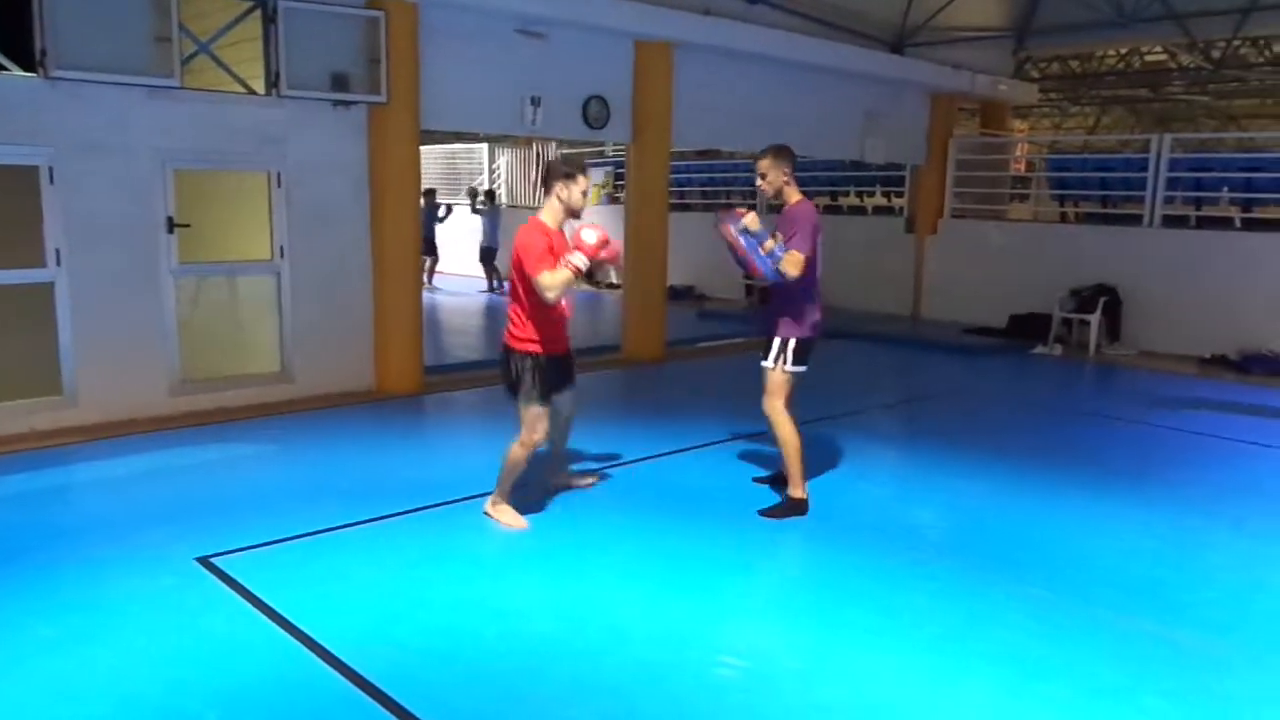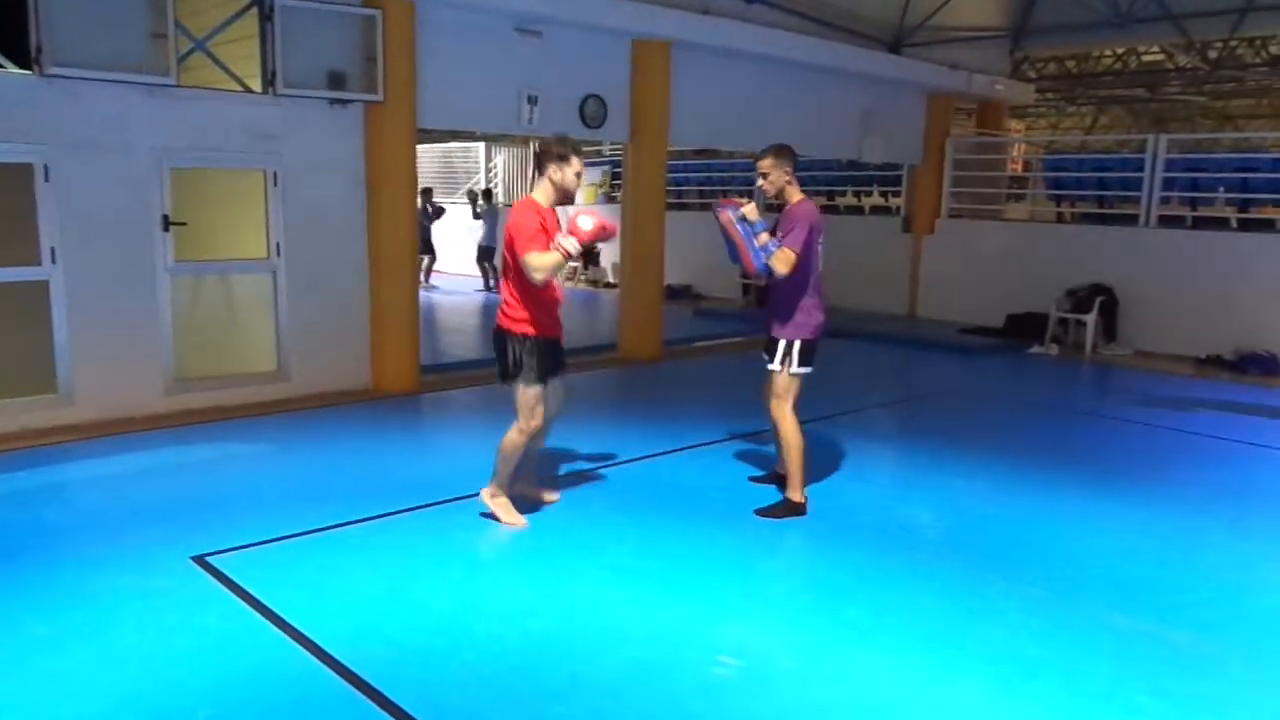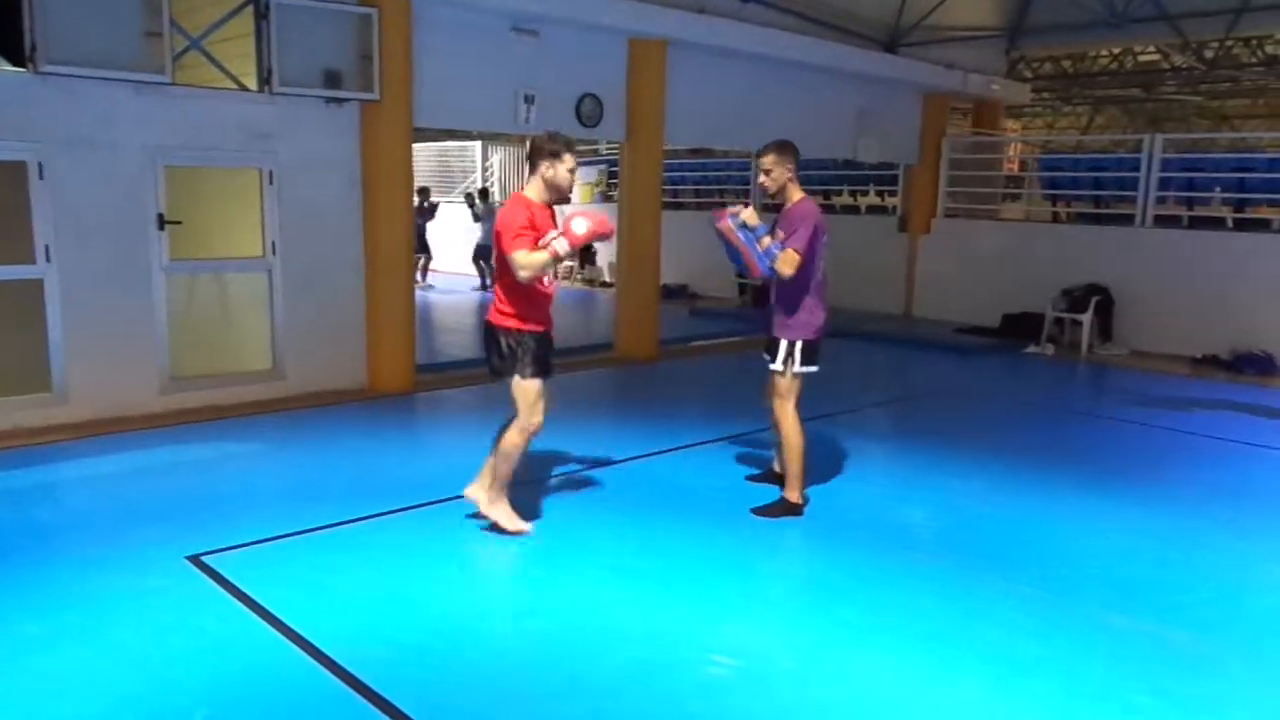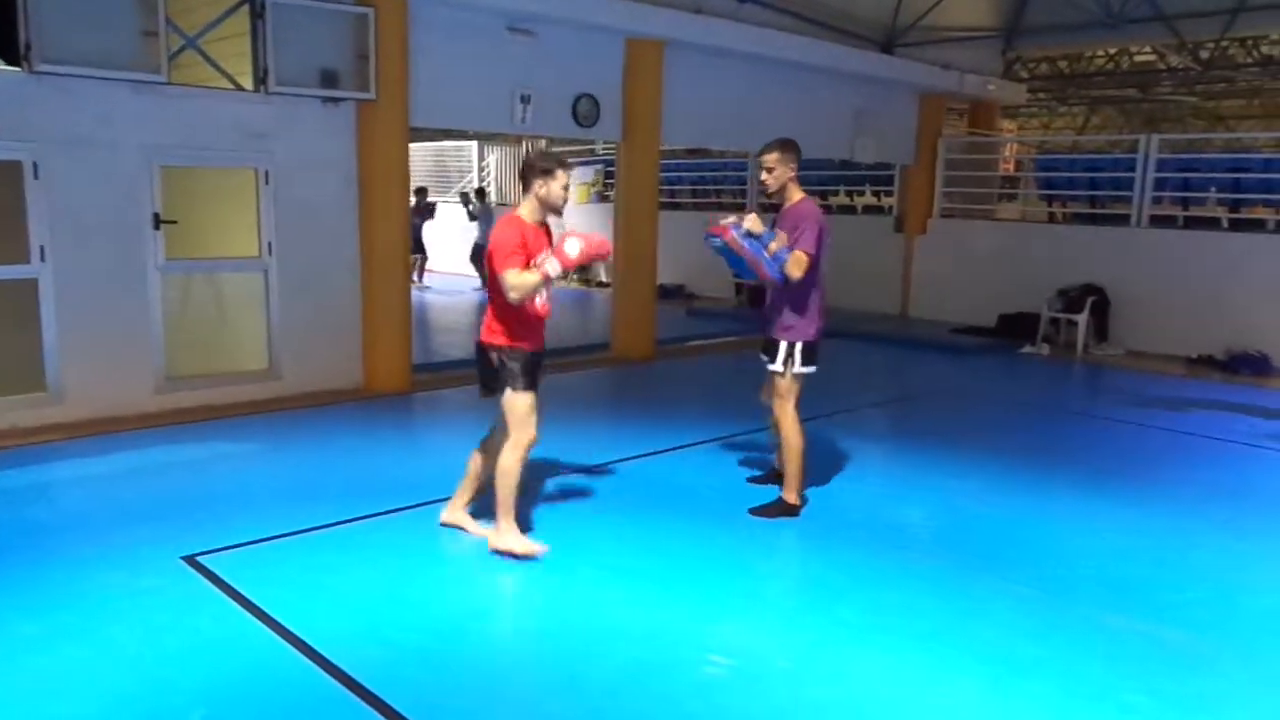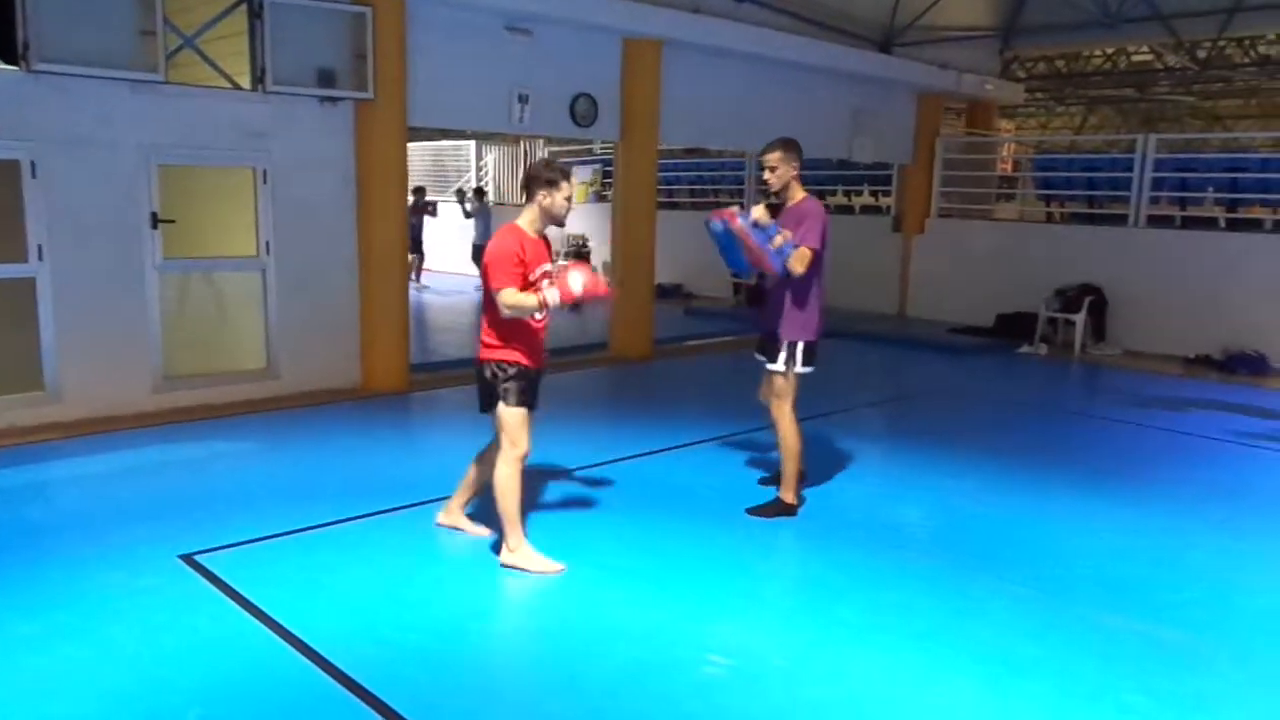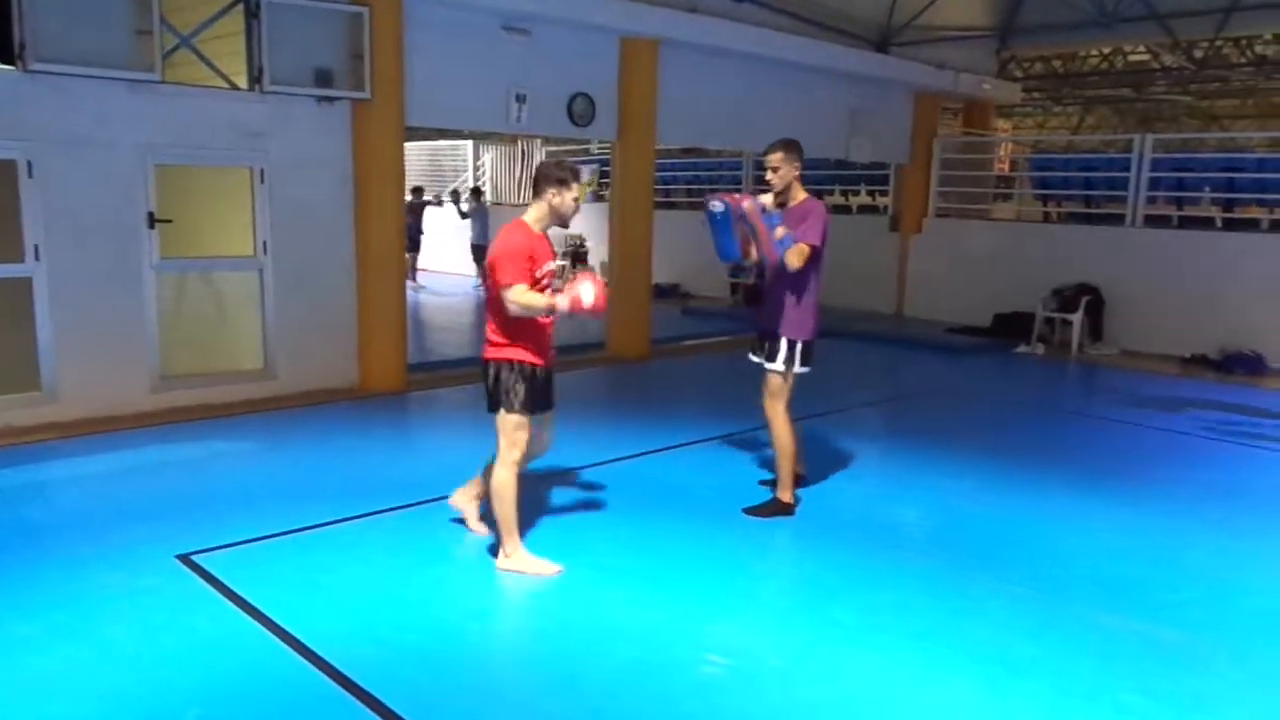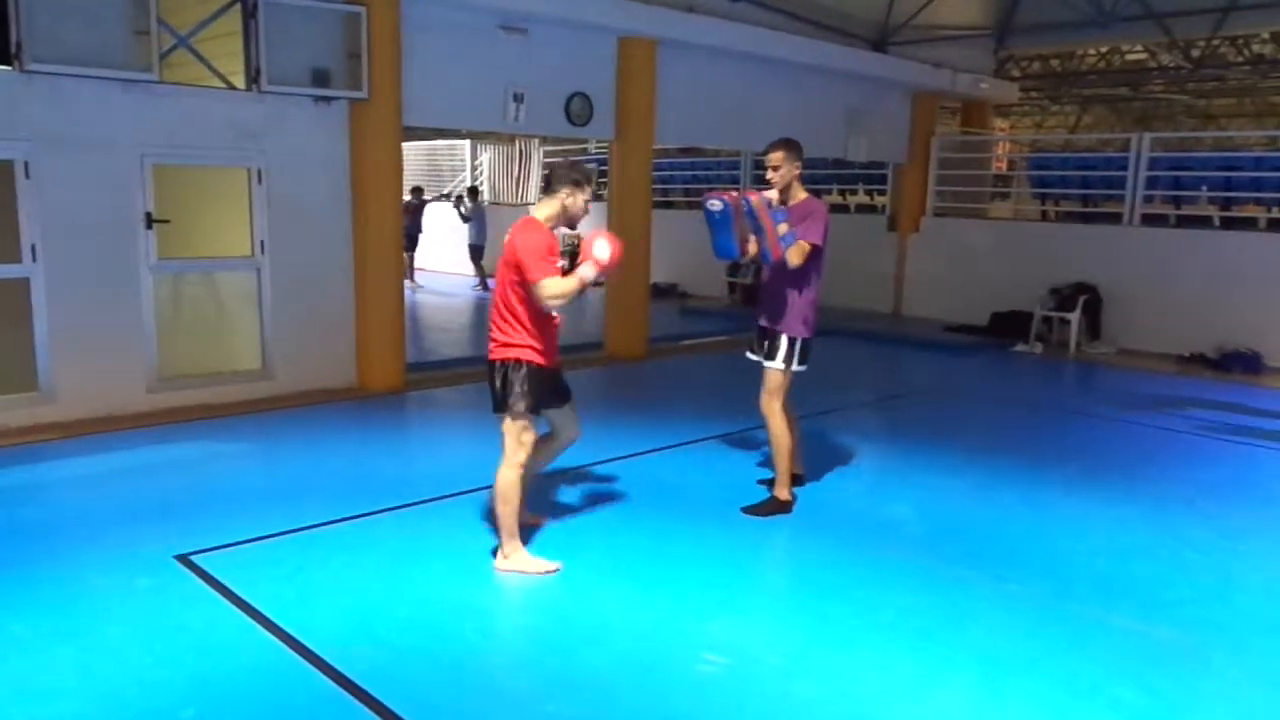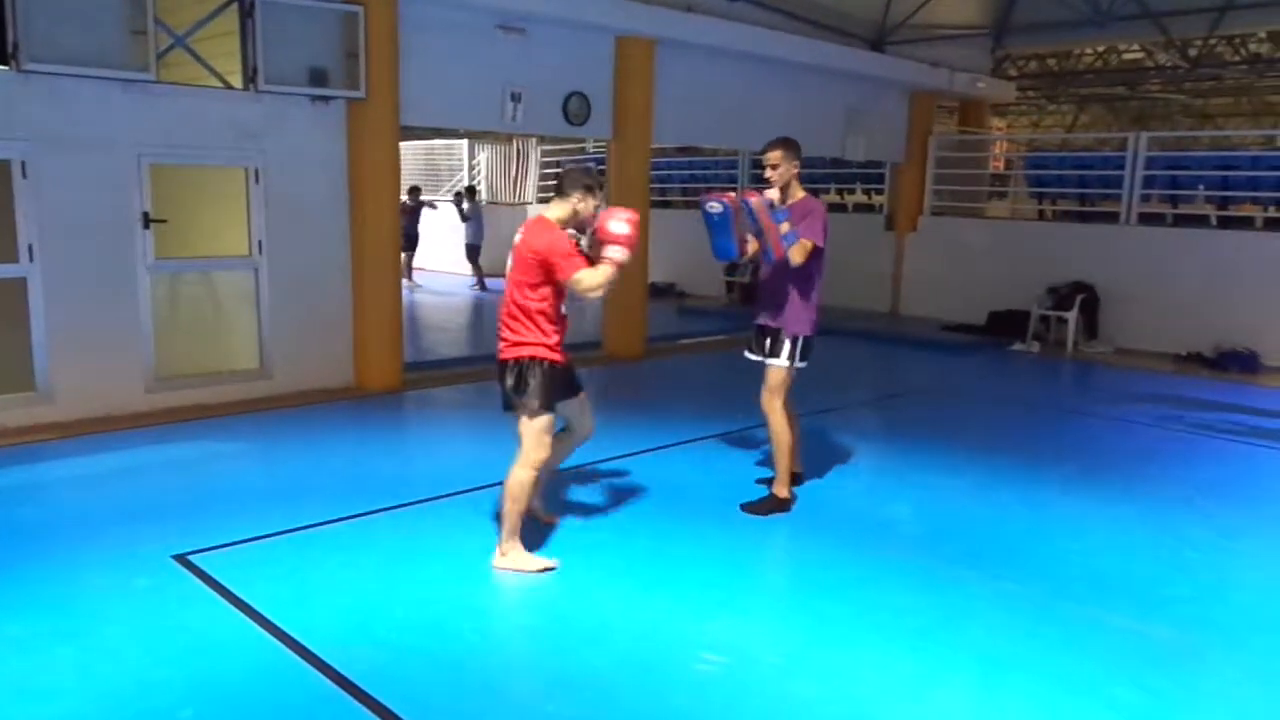
dt=0.1s
person 1, frame 1
left shoulder: (560, 234)
right shoulder: (533, 237)
right elbow: (551, 290)
left wrist: (591, 258)
right wrist: (581, 257)
left hip: (555, 346)
right hip: (528, 351)
left knee: (565, 412)
right knee: (534, 435)
left ankle: (560, 472)
right ankle: (498, 501)
person 1, frame 2
left shoulder: (548, 213)
right shoulder: (526, 215)
right elbow: (538, 271)
left wrist: (586, 239)
right wrist: (575, 240)
left hip: (544, 329)
right hip: (522, 332)
left knee: (553, 406)
right knee: (531, 421)
left ankle: (524, 480)
right ankle: (496, 491)
person 1, frame 3
left shoulder: (545, 210)
right shoulder: (516, 212)
right elbow: (524, 268)
left wrist: (583, 237)
right wrist: (566, 242)
left hip: (534, 327)
right hip: (513, 329)
left knee: (530, 415)
right knee: (531, 419)
left ankle: (482, 484)
right ankle: (494, 497)
person 1, frame 4
left shoulder: (543, 229)
right shoulder: (509, 231)
left elbow: (544, 277)
right elbow: (516, 288)
left wrist: (583, 256)
right wrist: (562, 263)
left hip: (528, 345)
right hip: (505, 346)
left knee: (506, 431)
right knee: (523, 434)
left ankle: (457, 507)
right ankle: (504, 529)
person 1, frame 5
left shoulder: (541, 241)
right shoulder: (507, 243)
right elbow: (508, 305)
left wrist: (577, 286)
right wrist: (559, 295)
left hip: (527, 360)
right hip: (504, 361)
left knee: (505, 444)
right knee: (516, 449)
left ankle: (453, 510)
right ankle: (514, 547)
person 1, frame 6
left shoulder: (541, 241)
right shoulder: (517, 240)
right elbow: (516, 304)
left wrist: (575, 293)
right wrist: (566, 301)
left hip: (535, 359)
right hip: (509, 360)
left knee: (539, 441)
right knee: (512, 450)
left ankle: (470, 496)
right ankle: (511, 551)
person 1, frame 7
left shoulder: (538, 234)
right shoulder: (530, 237)
right elbow: (552, 294)
left wrist: (588, 269)
right wrist: (591, 267)
left hip: (540, 356)
right hip: (518, 358)
left knee: (568, 432)
right knee: (518, 451)
left ankle: (510, 497)
right ankle: (510, 552)
person 1, frame 8
left shoulder: (538, 230)
right shoulder: (550, 239)
right elbow: (589, 288)
left wrist: (599, 253)
right wrist: (617, 250)
left hip: (546, 352)
right hip: (529, 356)
left knee: (582, 426)
right knee: (535, 450)
left ankle: (527, 491)
right ankle: (510, 549)
person 2, frame 1
left shoulder: (803, 214)
right shoulder: (788, 213)
left elbow: (791, 269)
left wrist: (760, 234)
right wrist: (756, 236)
left hip: (793, 325)
right hip: (784, 321)
left knee: (773, 404)
right knee: (779, 400)
left ankle: (796, 494)
right ankle: (789, 472)
person 2, frame 2
left shoulder: (804, 213)
right shoulder: (788, 212)
left elbow: (781, 266)
right elbow: (769, 260)
left wrist: (757, 224)
right wrist: (750, 226)
left hip: (797, 325)
right hip: (786, 321)
left knee: (782, 406)
right knee: (776, 400)
left ankle: (795, 497)
right ankle: (783, 470)
person 2, frame 3
left shoulder: (806, 213)
right shoulder: (787, 211)
left elbow: (785, 268)
right elbow: (771, 259)
left wrist: (757, 228)
right wrist: (748, 231)
left hip: (799, 325)
right hip: (787, 321)
left knee: (784, 406)
right knee: (778, 400)
left ankle: (793, 497)
right ankle: (780, 468)
person 2, frame 4
left shoulder: (809, 213)
right shoulder: (783, 212)
left elbow: (795, 271)
left wrist: (763, 234)
left hip: (797, 325)
right hip: (780, 322)
left knee: (784, 407)
right knee: (774, 399)
left ankle: (791, 497)
right ankle: (782, 468)
person 2, frame 5
left shoulder: (812, 211)
right shoulder: (783, 210)
left elbow: (798, 265)
left wrist: (769, 228)
left hip: (796, 325)
right hip: (778, 320)
left knee: (782, 406)
right knee: (769, 396)
left ankle: (788, 497)
right ankle: (791, 469)
person 2, frame 6
left shoulder: (813, 211)
right shoulder: (777, 209)
left elbow: (794, 261)
right elbow: (755, 257)
left wrist: (774, 218)
left hip: (794, 325)
right hip: (772, 319)
left knee: (774, 406)
right knee: (778, 402)
left ankle: (785, 496)
right ankle: (795, 470)
person 2, frame 7
left shoulder: (814, 210)
right shoulder: (778, 208)
left elbow: (794, 259)
right elbow: (750, 253)
left hip: (793, 322)
right hip: (771, 316)
left knee: (770, 403)
right knee: (777, 400)
left ankle: (782, 494)
right ankle: (794, 469)
person 2, frame 8
left shoulder: (813, 209)
right shoulder: (772, 209)
left elbow: (797, 257)
right elbow: (747, 253)
left wrist: (779, 213)
left hip: (793, 321)
right hip: (769, 316)
left knee: (771, 401)
right knee: (779, 399)
left ankle: (782, 492)
right ankle: (793, 469)
